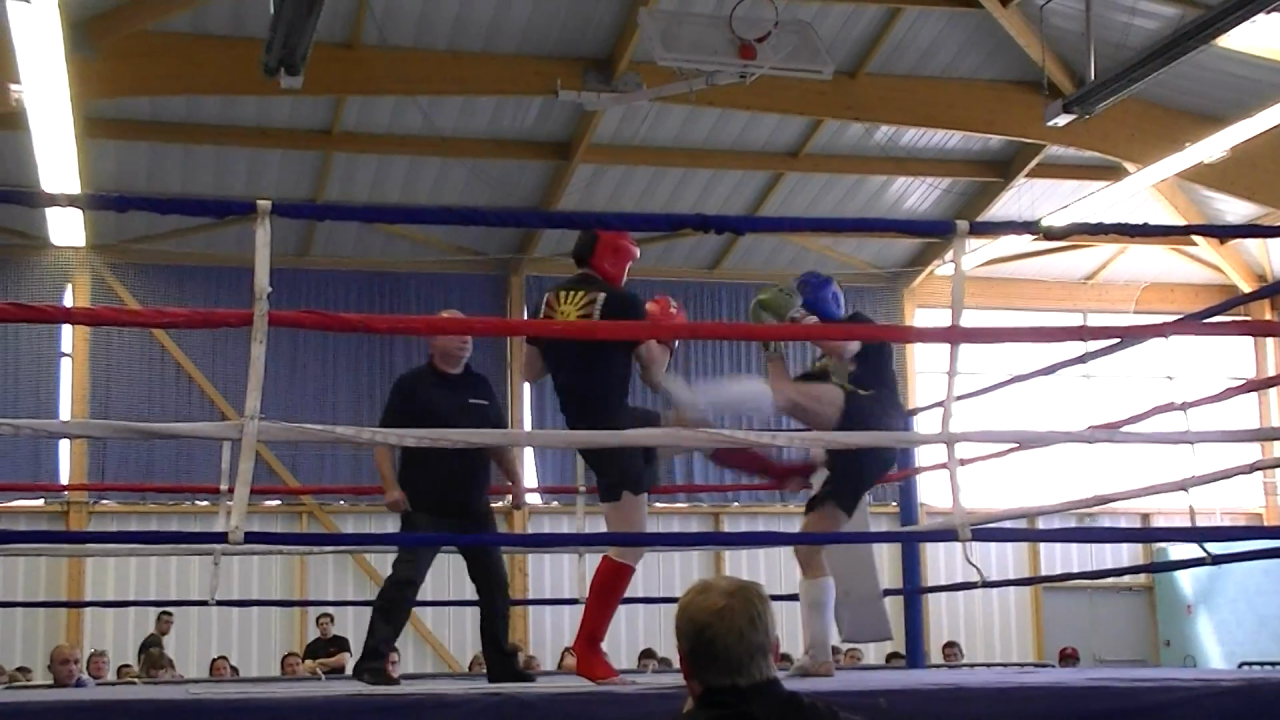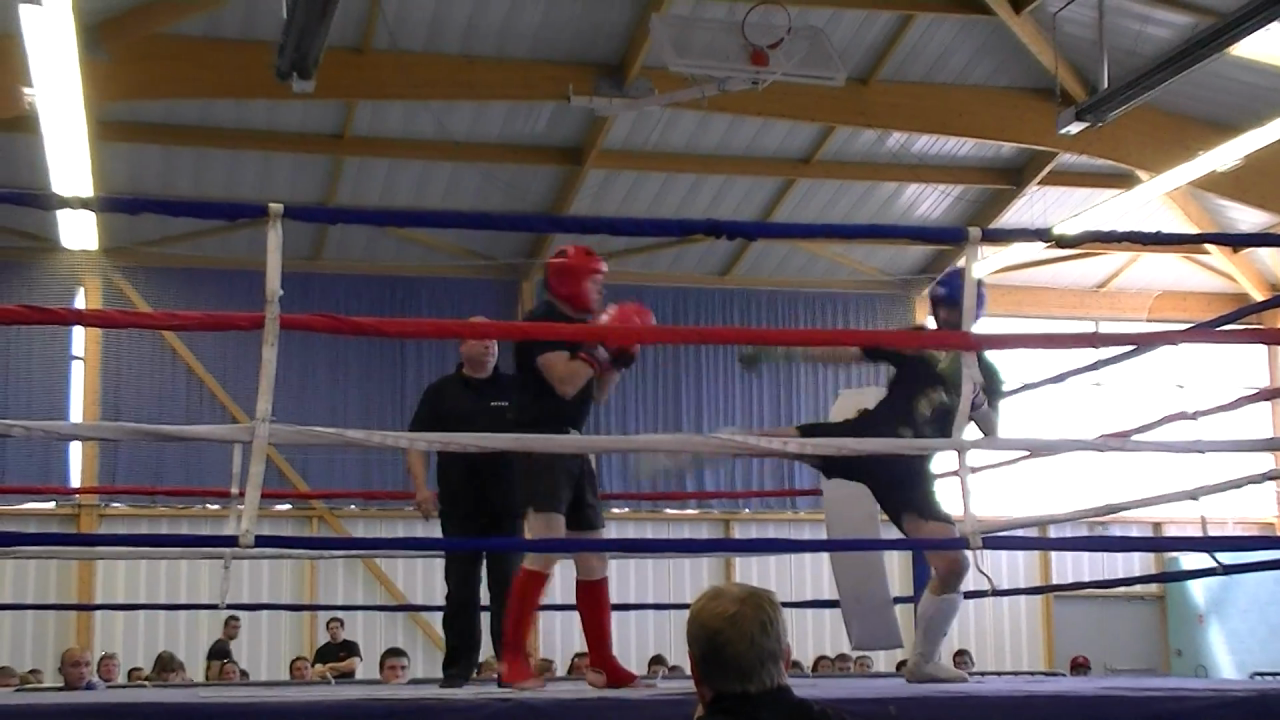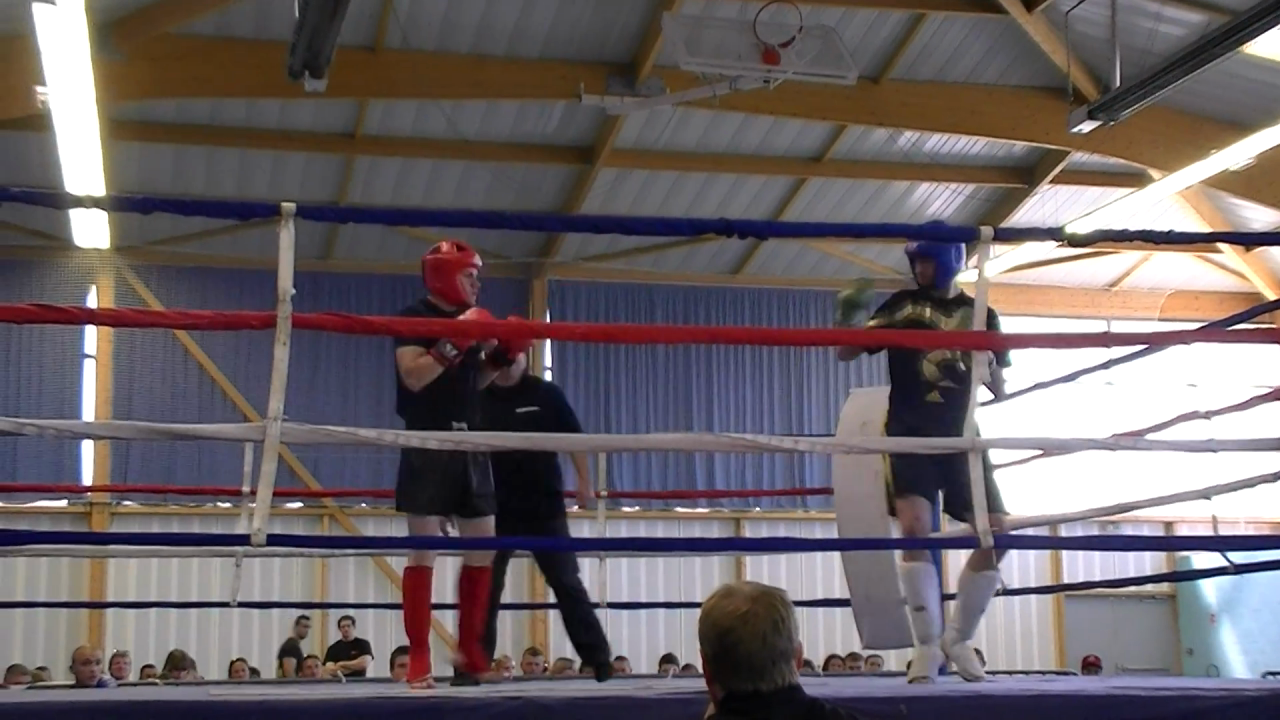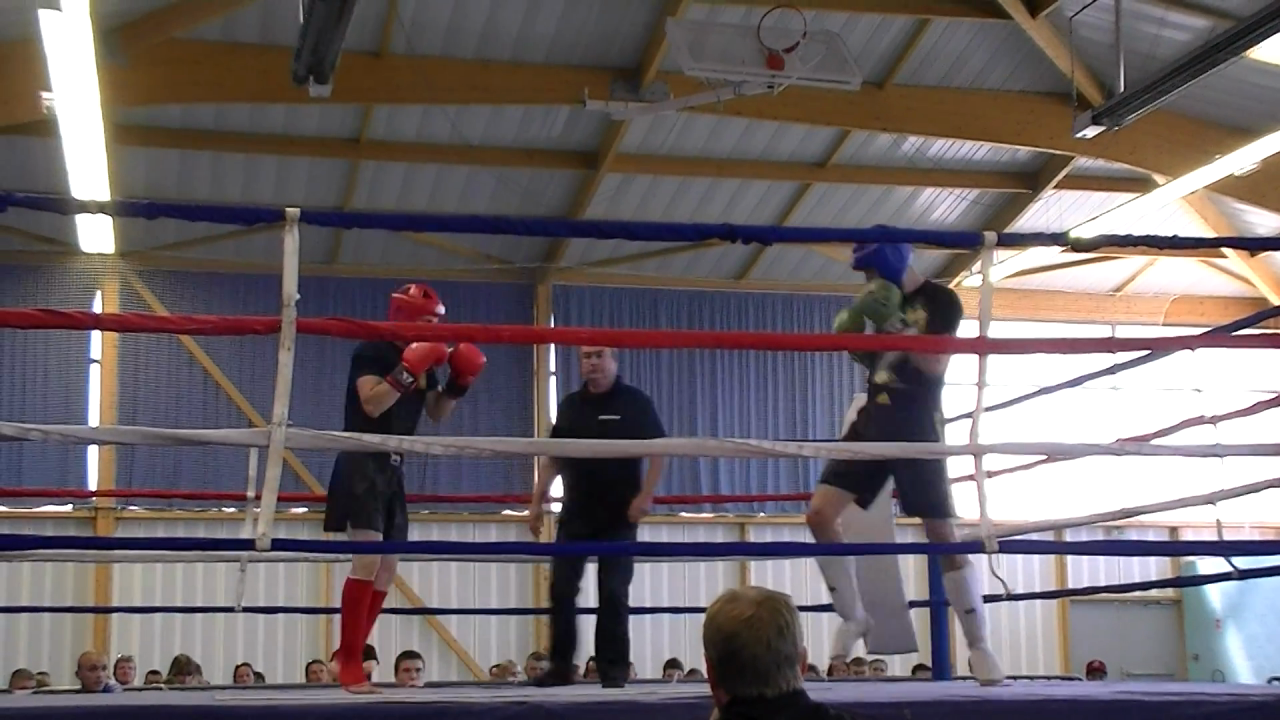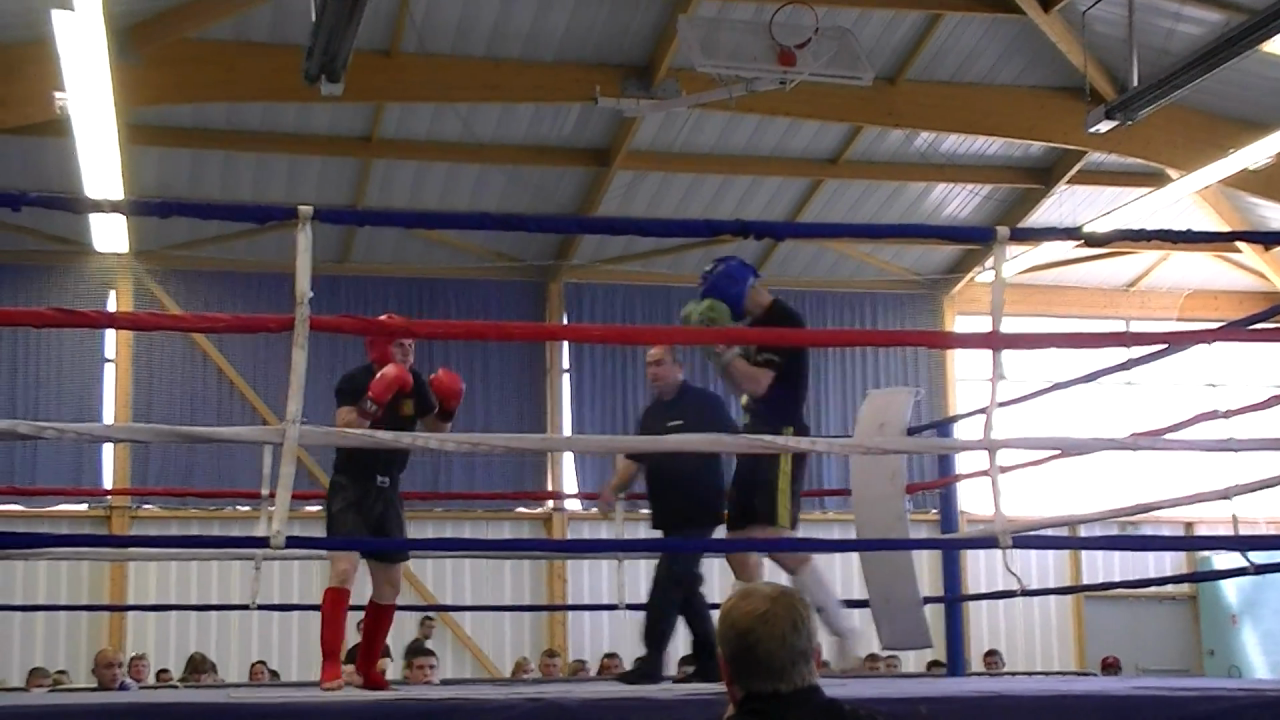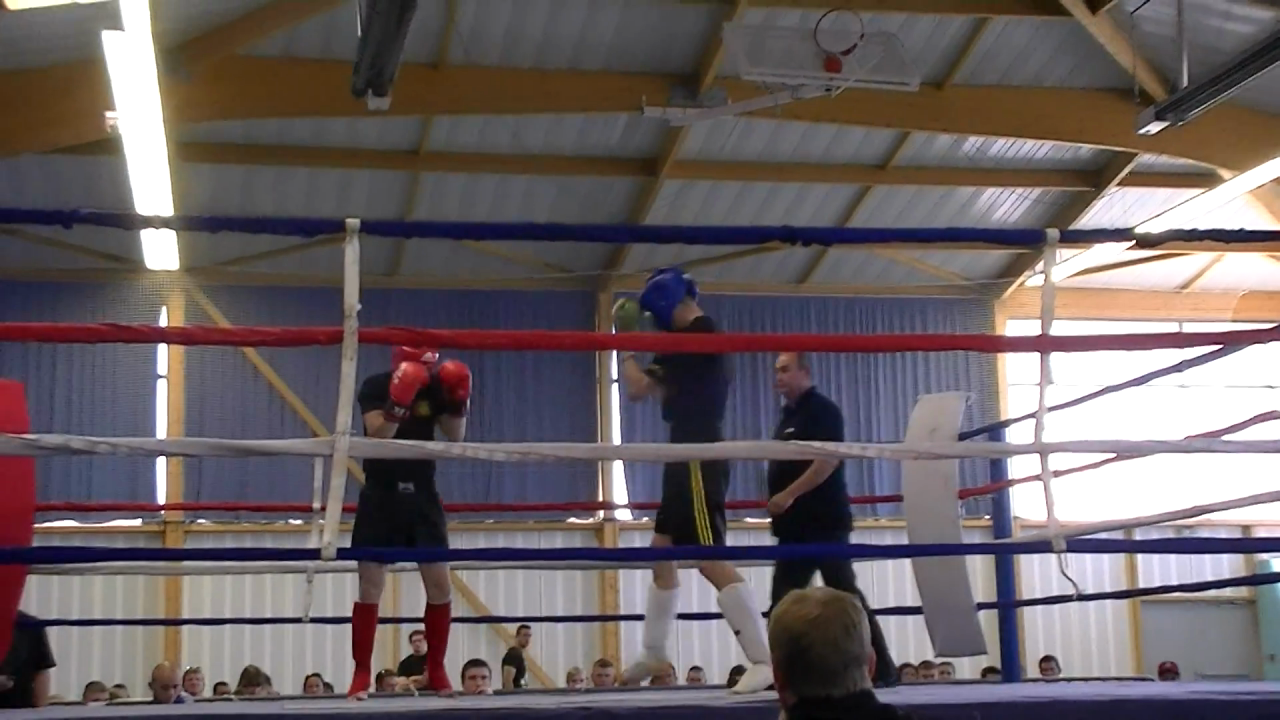
dt=0.5s
person 1, frame 1
left shoulder: (861, 326)
right shoulder: (827, 366)
left elbow: (844, 346)
right elbow: (798, 398)
left wrist: (793, 312)
right wrist: (771, 342)
left hip: (873, 423)
right hip: (862, 448)
left knee: (783, 394)
right knee: (808, 544)
left ankle: (687, 405)
right ankle: (818, 655)
person 1, frame 2
left shoulder: (986, 373)
left elbow: (992, 432)
right elbow: (846, 353)
left wrist: (972, 394)
right wrist: (781, 352)
left hip: (908, 465)
right hip: (865, 436)
left knee: (952, 565)
right knee: (769, 439)
left ankle: (924, 660)
person 1, frame 3
left shoulder: (984, 316)
right shoulder: (902, 304)
left elbow: (999, 388)
right elbow: (846, 353)
left wrist: (979, 358)
right wrist: (845, 320)
left hip: (957, 433)
right hip: (908, 427)
left knee: (995, 535)
right knee: (916, 527)
left ankle: (957, 640)
right ankle: (926, 648)
person 1, frame 4
left shoulder: (940, 300)
right shoulder: (888, 306)
left elbow: (934, 365)
left wrist: (893, 325)
left hip: (915, 428)
right hip: (872, 421)
left knee: (944, 538)
right knee: (820, 513)
left ankle: (979, 647)
right ankle: (852, 619)
person 1, frame 5
left shoulder: (782, 320)
right shoulder: (756, 326)
left elbow: (756, 384)
left wrist: (720, 346)
right wrist: (722, 349)
left hip: (782, 442)
left knee: (776, 545)
right knee: (739, 554)
left ankle: (844, 635)
person 1, frame 6
left shoulder: (689, 338)
right shoulder: (708, 335)
left elbow: (637, 389)
left wrist: (626, 349)
left hip: (698, 460)
right hip: (693, 459)
left knee: (710, 562)
right knee: (662, 554)
left ankle: (762, 662)
right ankle: (653, 655)
person 2, frame 1
left shoulder: (550, 299)
right shoulder: (621, 304)
left elbow: (530, 371)
right elbow: (655, 377)
right wrist: (665, 335)
left hip: (596, 425)
right hip: (610, 426)
right knee: (628, 545)
left ankle: (787, 471)
right ankle: (587, 654)
person 2, frame 2
left shoulder: (584, 326)
right shoulder: (540, 322)
left elbow: (598, 392)
right elbow: (567, 383)
left wrist: (623, 349)
right wrist: (602, 341)
left hip: (574, 449)
right hip: (542, 448)
left knee: (592, 561)
right knee: (543, 551)
left ankle: (602, 664)
right ankle: (514, 659)
person 2, frame 3
left shoulder: (467, 320)
right shoulder: (415, 318)
right elbow: (413, 377)
left wrist: (501, 353)
right wrist: (455, 342)
right hip: (428, 444)
left knee: (481, 550)
right knee: (424, 551)
left ankle: (471, 651)
right ankle: (418, 657)
person 2, frame 4
left shoulder: (421, 355)
right shoulder: (372, 351)
left elbow: (437, 412)
right elbow: (372, 403)
left wrist: (459, 380)
right wrist: (410, 370)
left hip: (391, 467)
right hip: (362, 465)
left knee: (384, 569)
right knee: (367, 562)
left ankle: (348, 656)
right ankle: (350, 662)
person 2, frame 5
left shoulder: (414, 383)
right shoulder: (354, 381)
left elbow: (436, 434)
right elbow: (345, 433)
left wrist: (448, 407)
right wrist: (374, 398)
left hip: (386, 491)
right hip: (351, 488)
left knee: (389, 586)
right knee: (343, 570)
left ankle: (367, 667)
right ankle: (331, 667)
person 2, frame 6
left shoulder: (435, 387)
right shoulder: (375, 386)
left elbow: (456, 434)
right elbow: (379, 433)
left wrist: (460, 398)
right wrist: (400, 400)
left hip: (421, 494)
right hip: (381, 493)
left knee: (439, 584)
right knee: (370, 586)
left ankle: (435, 669)
right ankle: (362, 672)
person 3, frame 1
left shoulder: (481, 387)
right shoulder: (412, 384)
left elbow: (497, 441)
right elbow: (384, 440)
left wrist: (515, 481)
right wrist: (391, 486)
left hip: (472, 505)
right hip: (424, 505)
left knee: (494, 582)
right knee: (406, 578)
left ankle: (501, 664)
right ankle: (372, 661)
person 3, frame 2
left shoulder: (515, 390)
right shoulder: (440, 392)
right wrist: (421, 485)
left hip: (506, 507)
right hip: (460, 509)
left knee: (506, 587)
right knee: (460, 587)
right ankle: (459, 665)
person 3, frame 3
left shoulder: (545, 394)
left elbow: (574, 439)
left wrist: (584, 482)
left hip: (545, 507)
right hip: (495, 511)
left knee: (567, 584)
right knee: (485, 589)
left ankle: (599, 660)
person 3, frame 4
left shoulder: (635, 402)
right shoulder: (570, 405)
left elbow: (657, 452)
right elbow: (554, 456)
left wrist: (645, 496)
right wrist: (539, 499)
left hip: (617, 516)
right hip: (576, 515)
left knee: (612, 591)
right knee: (562, 587)
left ankle: (613, 667)
right ankle: (560, 666)
person 3, frame 5
left shoulder: (705, 403)
right shoulder: (651, 415)
right elbow: (634, 461)
right wrist: (611, 490)
left hip: (699, 513)
right hip: (670, 516)
left knee: (668, 583)
right knee: (683, 588)
left ankle: (651, 663)
right ankle: (710, 663)
person 3, frame 6
left shoulder: (821, 409)
right shoulder: (789, 414)
left elbow: (828, 460)
left wrist: (789, 495)
right wrist: (784, 500)
left hip: (823, 523)
right hip: (797, 527)
left knee: (843, 593)
right knee: (784, 599)
left ankle: (881, 669)
